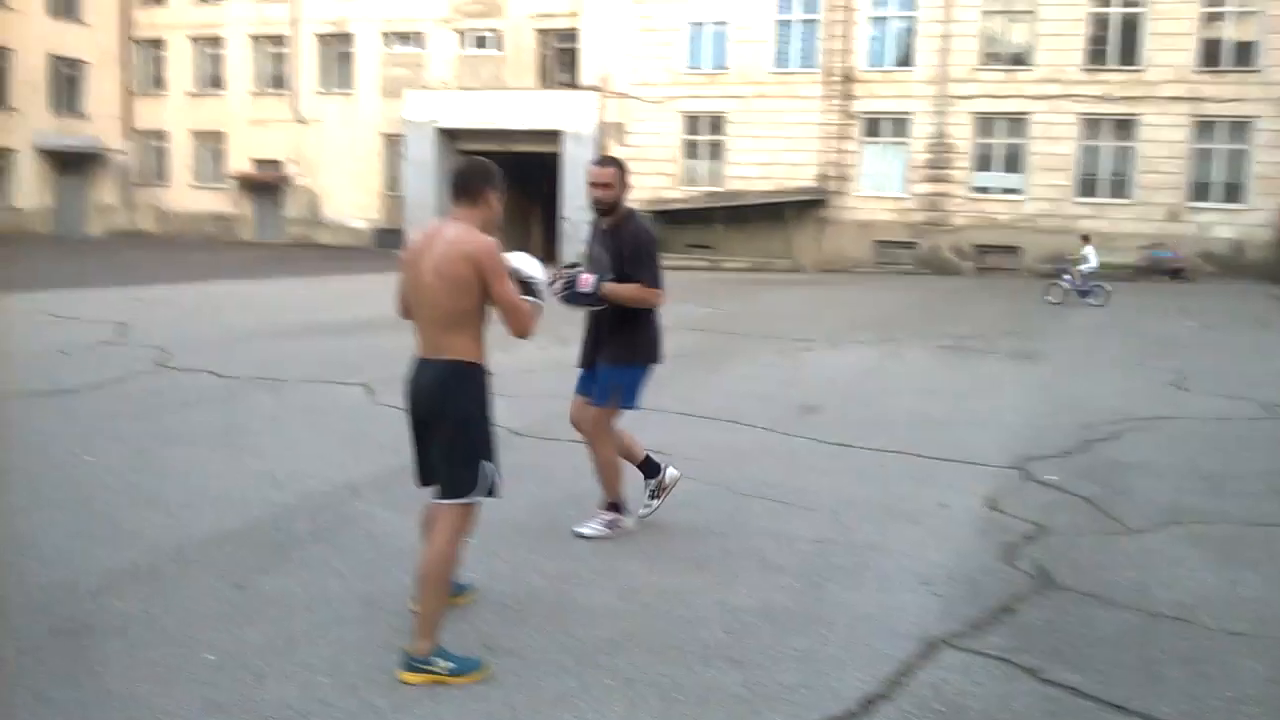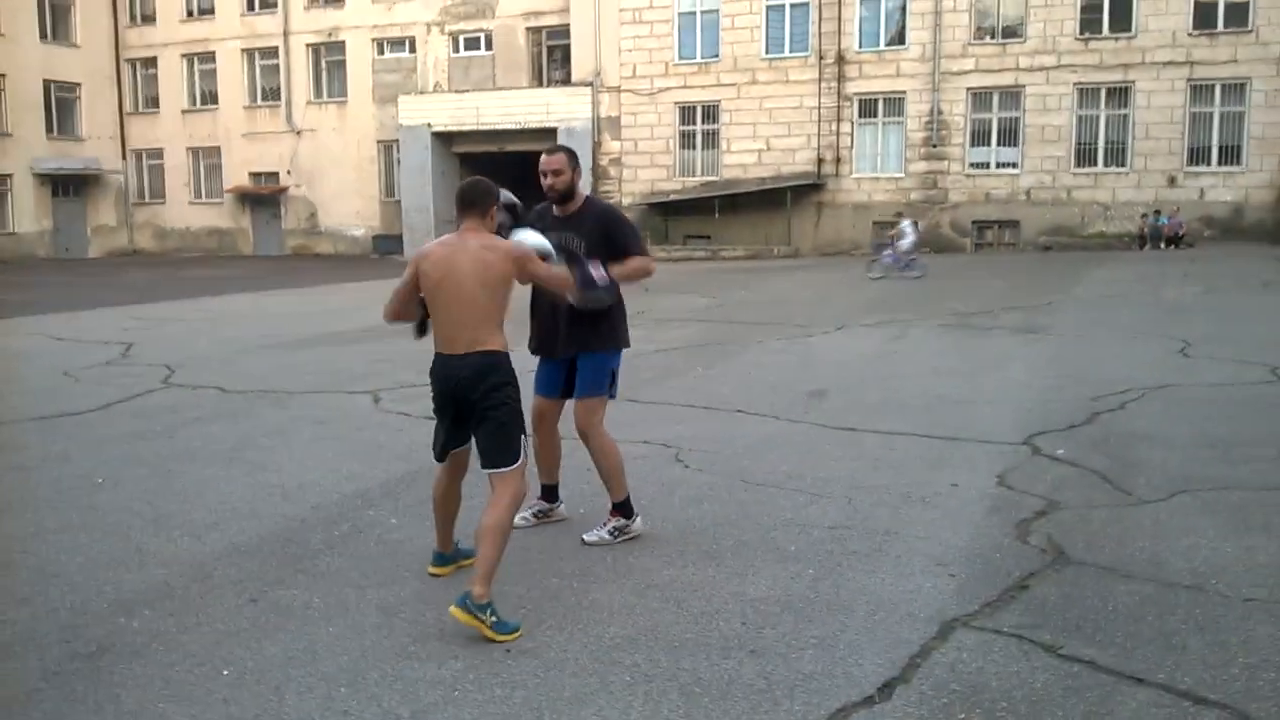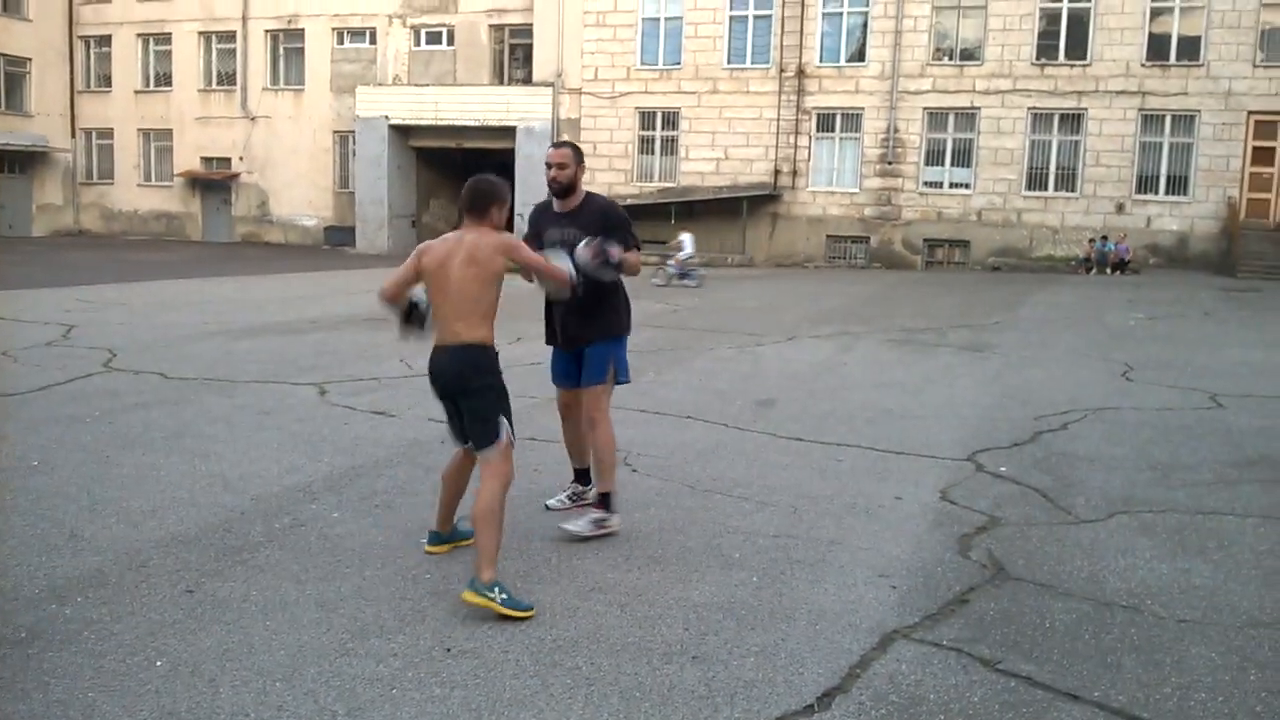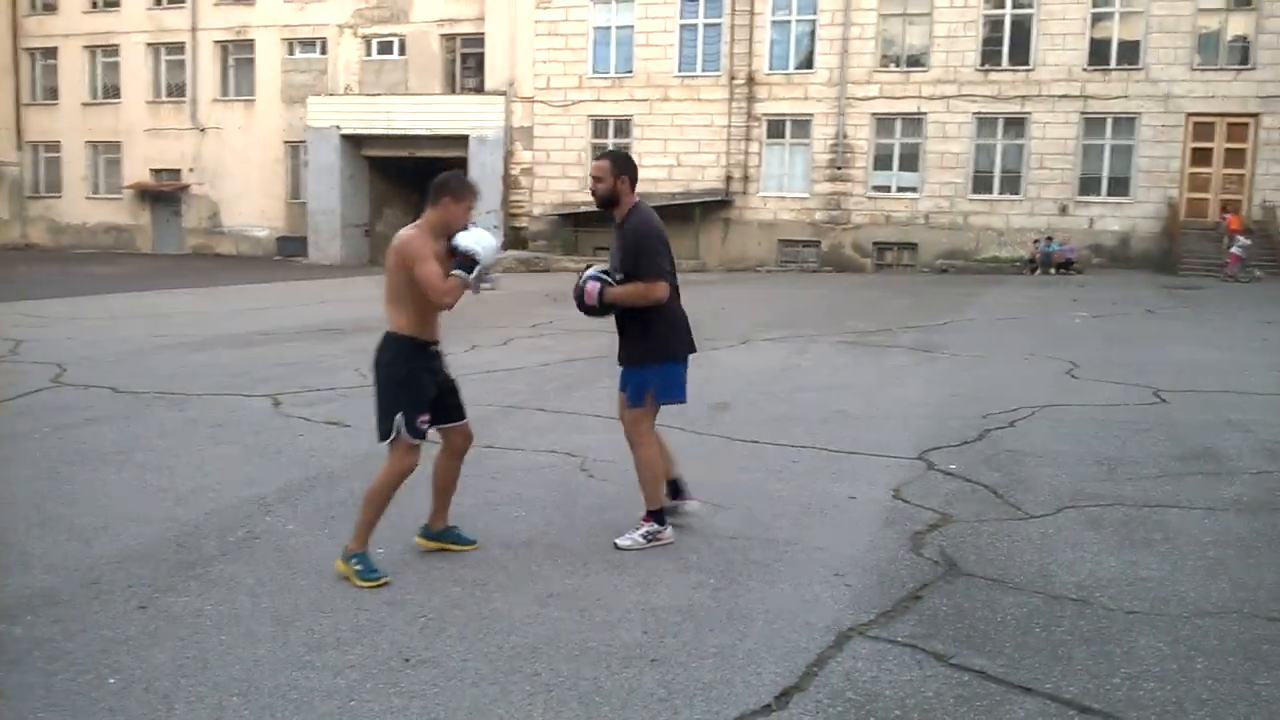
dt=0.7s
person 1, frame 1
left shoulder: (418, 243)
right shoulder: (482, 247)
right elbow: (521, 326)
right wrist: (530, 292)
left hip: (424, 375)
right hip: (459, 382)
left knee: (445, 496)
right knee: (455, 515)
left ankle: (432, 587)
right ankle: (422, 653)
person 1, frame 2
left shoulder: (428, 253)
right shoulder: (508, 250)
left elbow: (393, 312)
right elbow: (563, 285)
right wrist: (541, 262)
left hip: (446, 370)
right hip: (491, 373)
left knee: (452, 462)
right knee: (509, 488)
left ankle: (445, 551)
right ankle: (477, 597)
person 1, frame 3
left shoulder: (430, 249)
right shoulder: (503, 244)
left elbow: (389, 293)
right elbow: (559, 278)
left wrist: (412, 310)
right wrist: (564, 272)
left hip: (441, 363)
right hip: (476, 365)
left knee: (470, 448)
right knee: (497, 470)
left ankle: (443, 531)
right ankle: (485, 582)
person 1, frame 4
left shoulder: (432, 242)
right shoulder: (414, 242)
left elbow: (438, 292)
right elbow: (443, 297)
left wrist: (462, 268)
right wrist: (466, 266)
left hip: (428, 354)
right hip: (403, 357)
left knee: (459, 438)
right knee: (403, 460)
left ankle: (437, 527)
right ankle: (354, 551)
person 2, frame 1
left shoulder: (635, 233)
right shoulder: (601, 224)
left elbow: (651, 296)
left wrist: (597, 287)
right wrist: (577, 281)
left hip: (628, 346)
right hip: (603, 342)
left knee: (596, 425)
right knee: (581, 418)
left ankle: (615, 511)
right ankle: (656, 472)
person 2, frame 2
left shoulder: (603, 216)
right shoulder: (539, 217)
left elbow: (646, 263)
left wrist: (609, 274)
left hip: (597, 336)
right hip: (555, 337)
left knee: (588, 422)
right knee: (542, 415)
left ankle: (625, 515)
right ankle: (548, 501)
person 2, frame 3
left shoulder: (605, 211)
right shoulder: (541, 214)
left elbow: (634, 262)
left wrist: (617, 260)
left hip: (604, 325)
right hip: (564, 326)
left knee: (594, 412)
right knee: (567, 406)
left ankle: (605, 510)
right ankle: (583, 484)
person 2, frame 4
left shoulder: (641, 227)
right shoulder: (629, 221)
left elbow: (655, 289)
left wrist: (602, 295)
right wrist: (602, 286)
left hip: (656, 343)
right hip: (647, 340)
left knee: (637, 426)
right knee: (632, 417)
left ankle: (658, 522)
right ankle: (675, 493)
